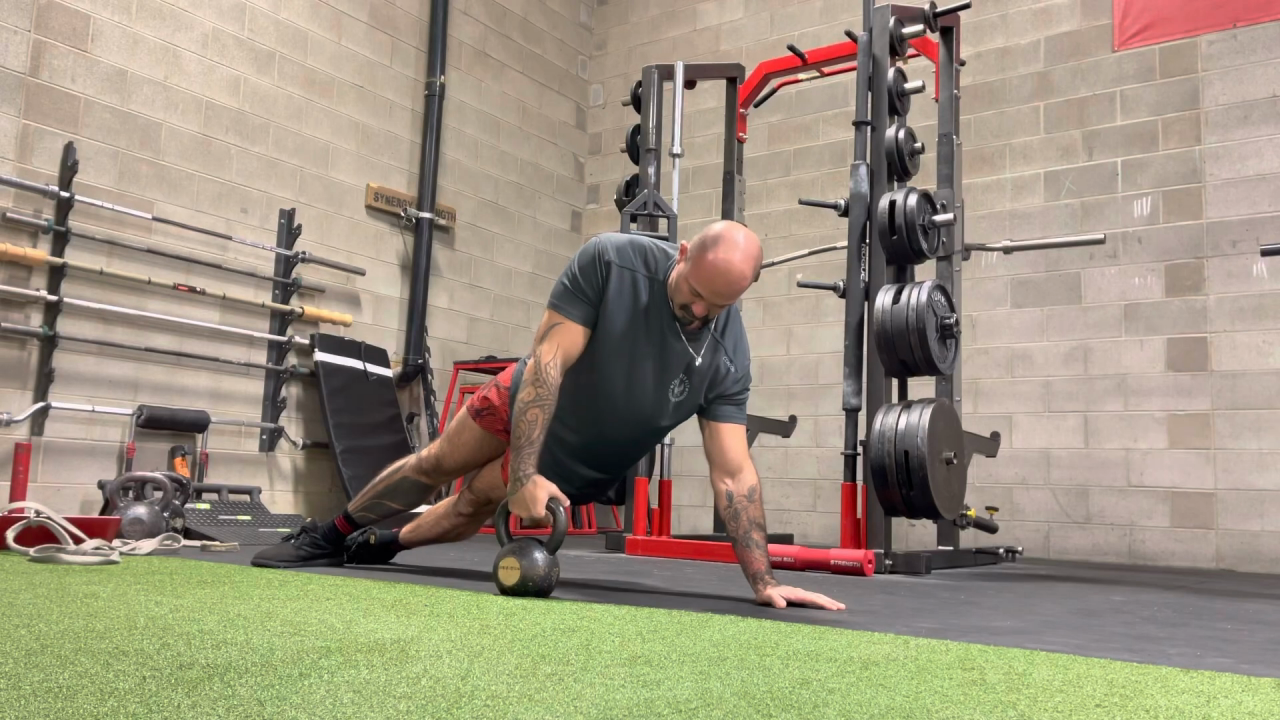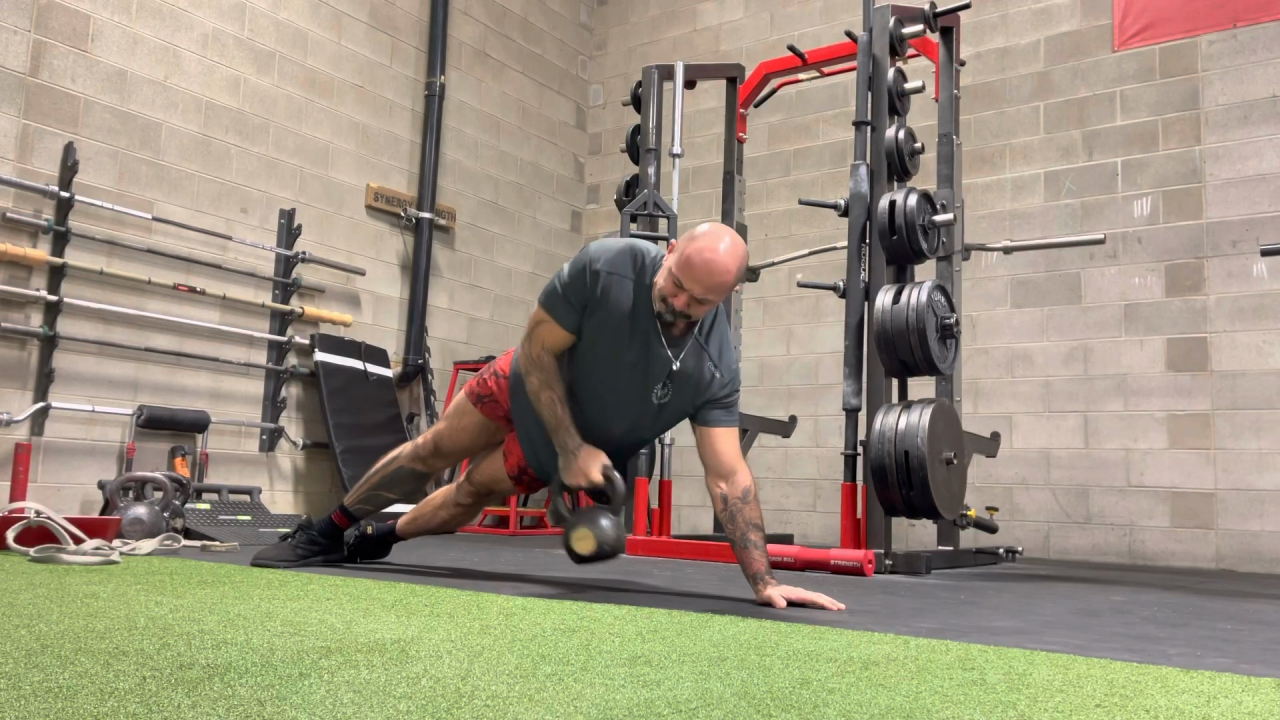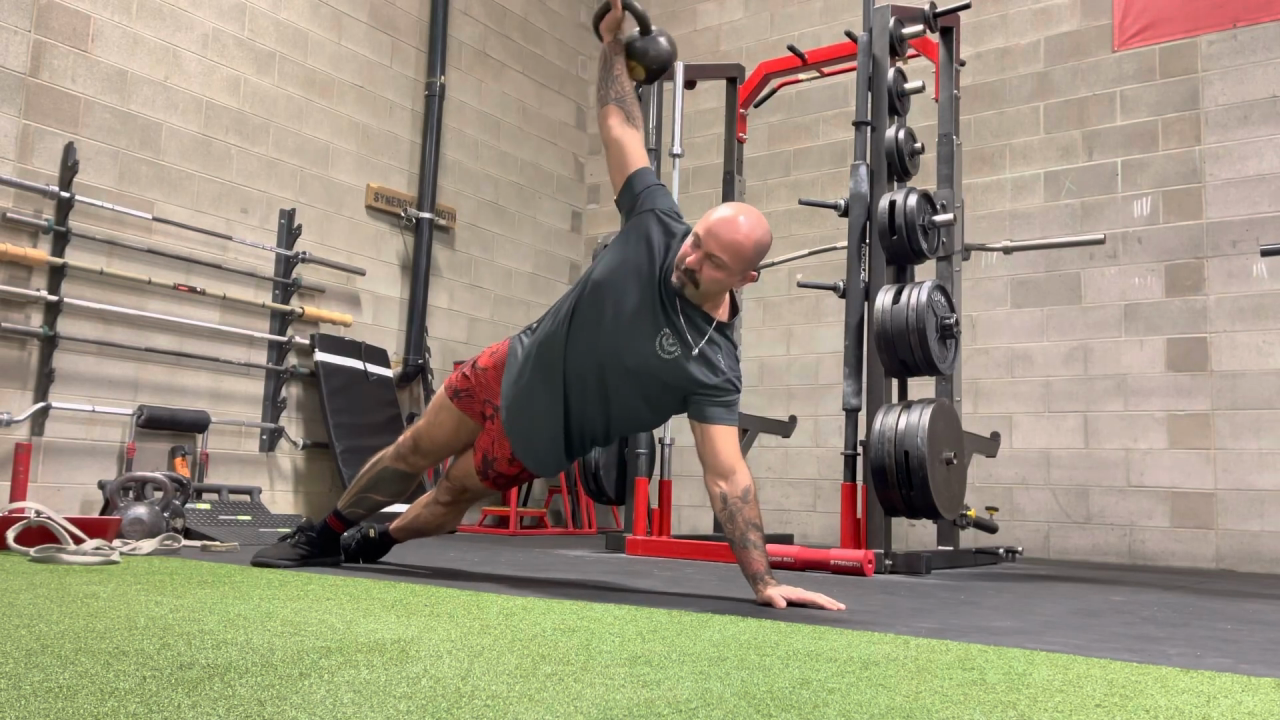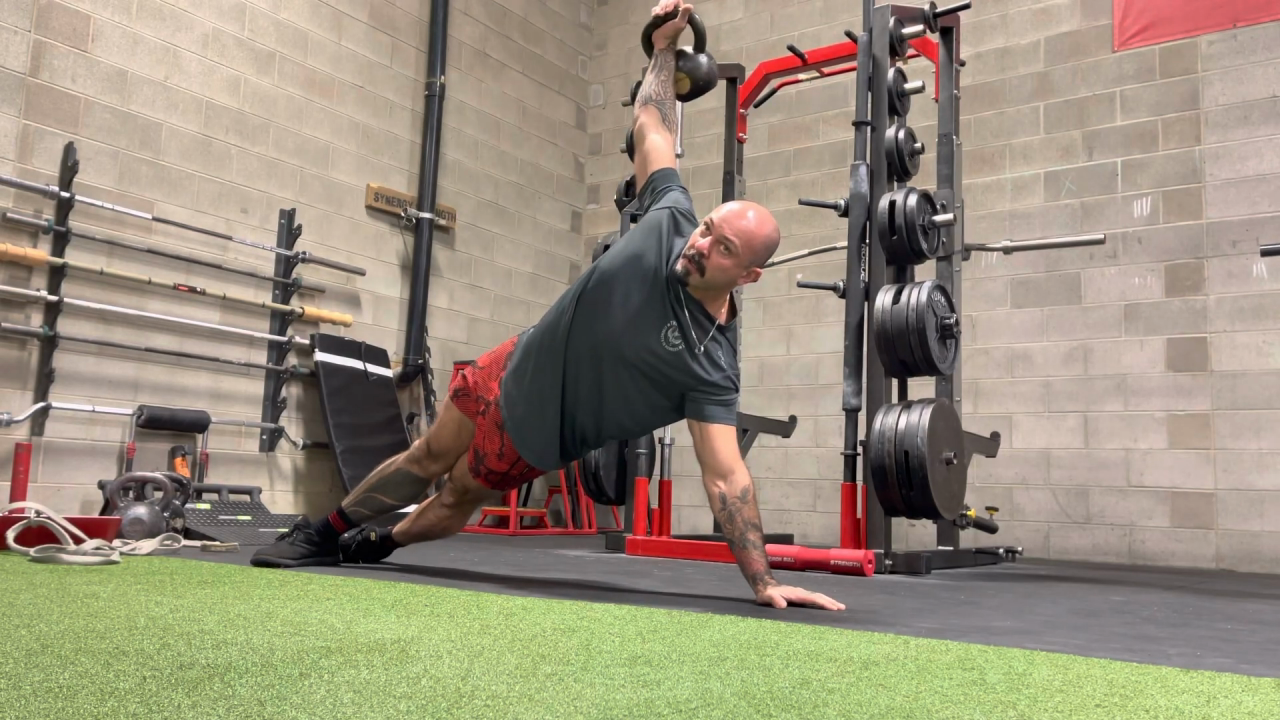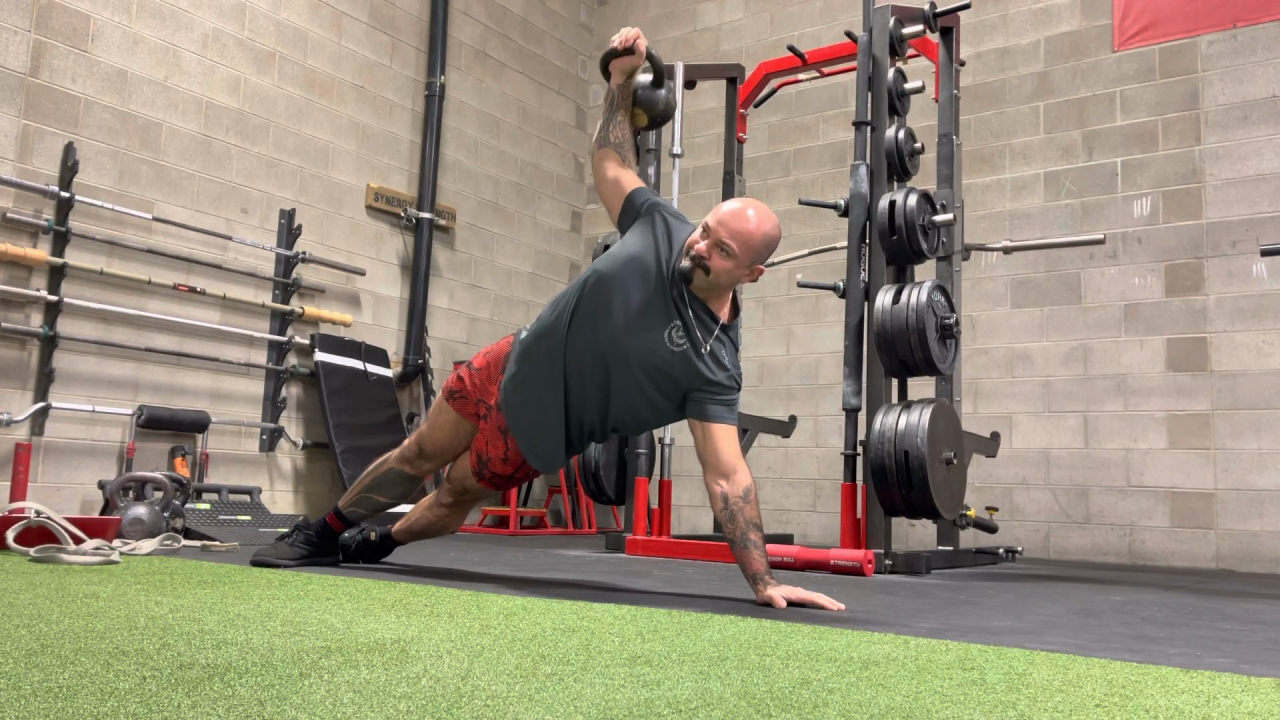
dt=1s
person 1, frame 1
left shoulder: (727, 357)
right shoulder: (610, 260)
left elbow: (732, 474)
right elbow: (548, 362)
left wrist: (763, 580)
right wrist: (523, 475)
left hip: (580, 461)
right hip: (525, 403)
left knee: (475, 504)
right knee: (435, 466)
left ankle: (378, 545)
right ankle: (332, 534)
person 1, frame 2
left shoulder: (713, 365)
right shoulder: (606, 265)
left elbow: (727, 475)
right elbow: (537, 348)
left wrist: (763, 580)
right wrist: (572, 448)
right hip: (525, 385)
left knee: (475, 491)
right knee: (432, 451)
left ankle: (376, 539)
right ankle: (329, 532)
person 1, frame 3
left shoulder: (711, 363)
right shoulder: (658, 224)
left elbow: (727, 476)
right elbow: (619, 127)
left wrist: (763, 582)
left hip: (537, 432)
right hip: (512, 368)
left knee: (455, 493)
right knee: (415, 452)
left ankle: (371, 543)
right ankle: (326, 535)
person 1, frame 4
left shoulder: (710, 361)
right shoulder: (670, 220)
left elbow: (726, 476)
right elbow: (651, 126)
left wrist: (763, 581)
left hip: (538, 428)
right hip: (516, 367)
left knee: (459, 496)
right knee: (427, 459)
left ankle: (373, 543)
right ankle: (327, 533)
person 1, frame 5
left shoulder: (713, 361)
right shoulder: (664, 231)
left elbow: (726, 476)
right elbow: (609, 164)
left wrist: (764, 579)
right wrist: (621, 78)
left hip: (539, 428)
right hip: (512, 366)
left knee: (459, 492)
right knee: (419, 455)
left ankle: (372, 543)
right ankle: (324, 533)
